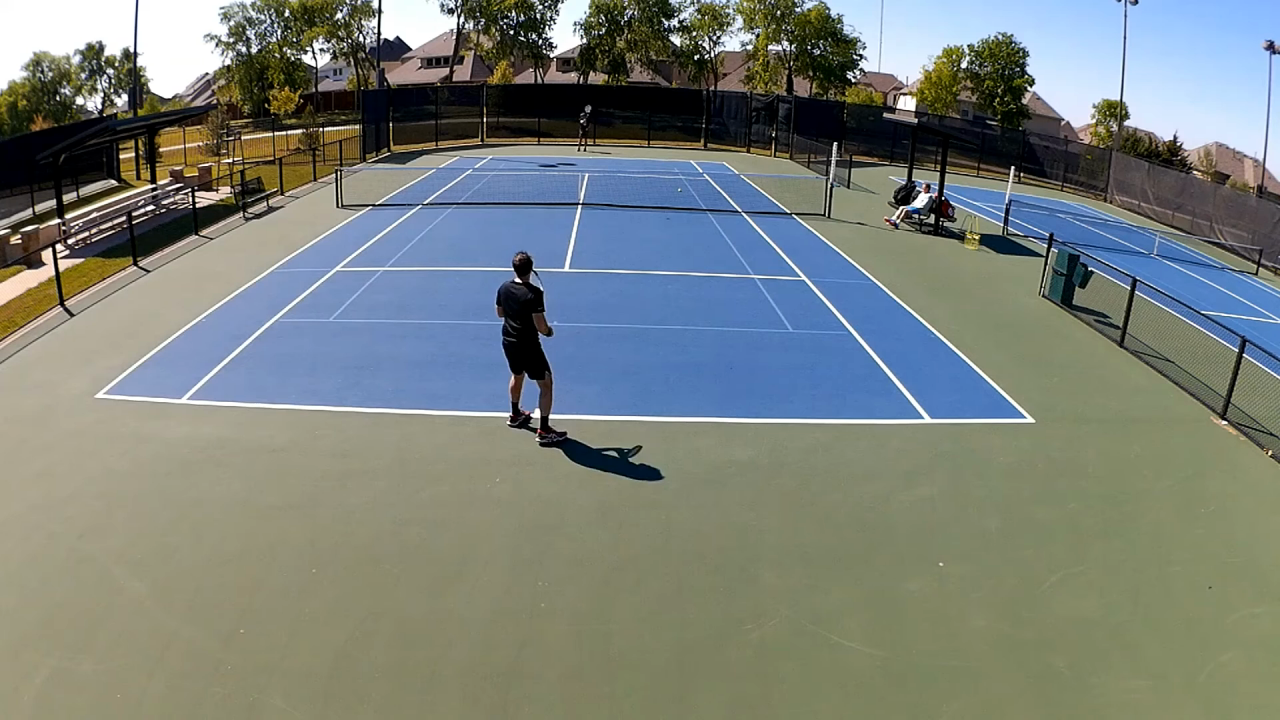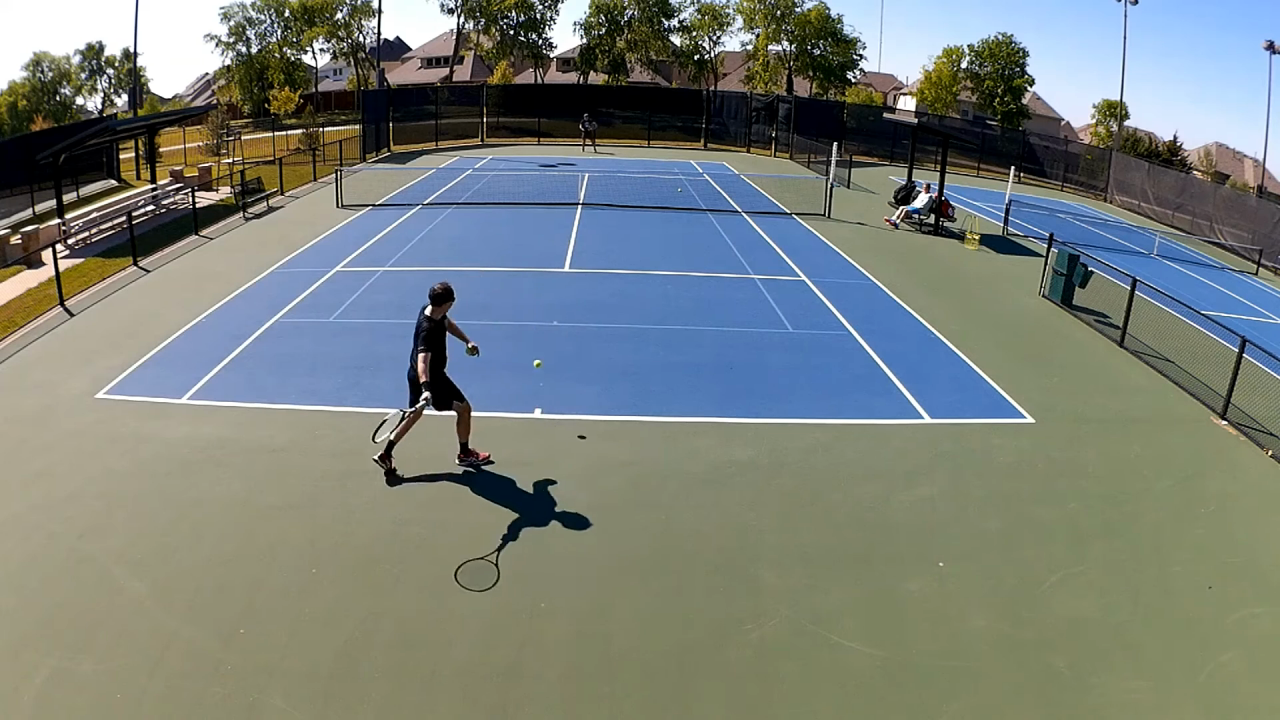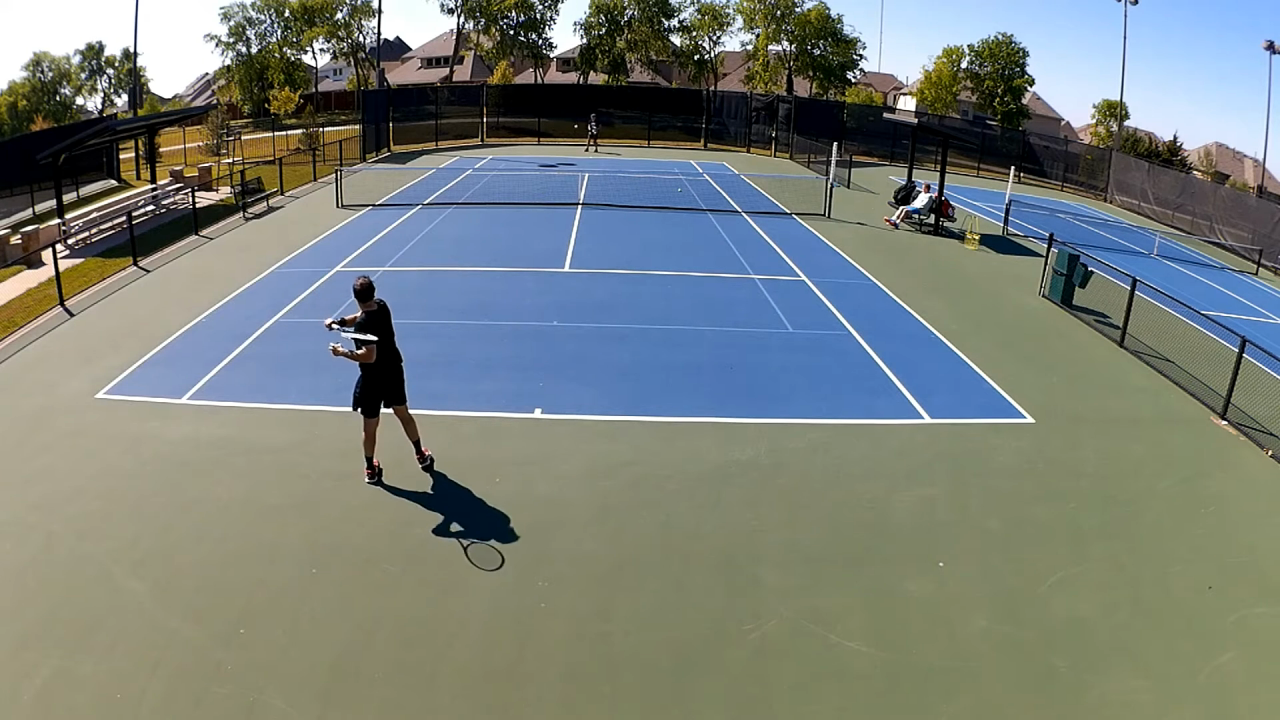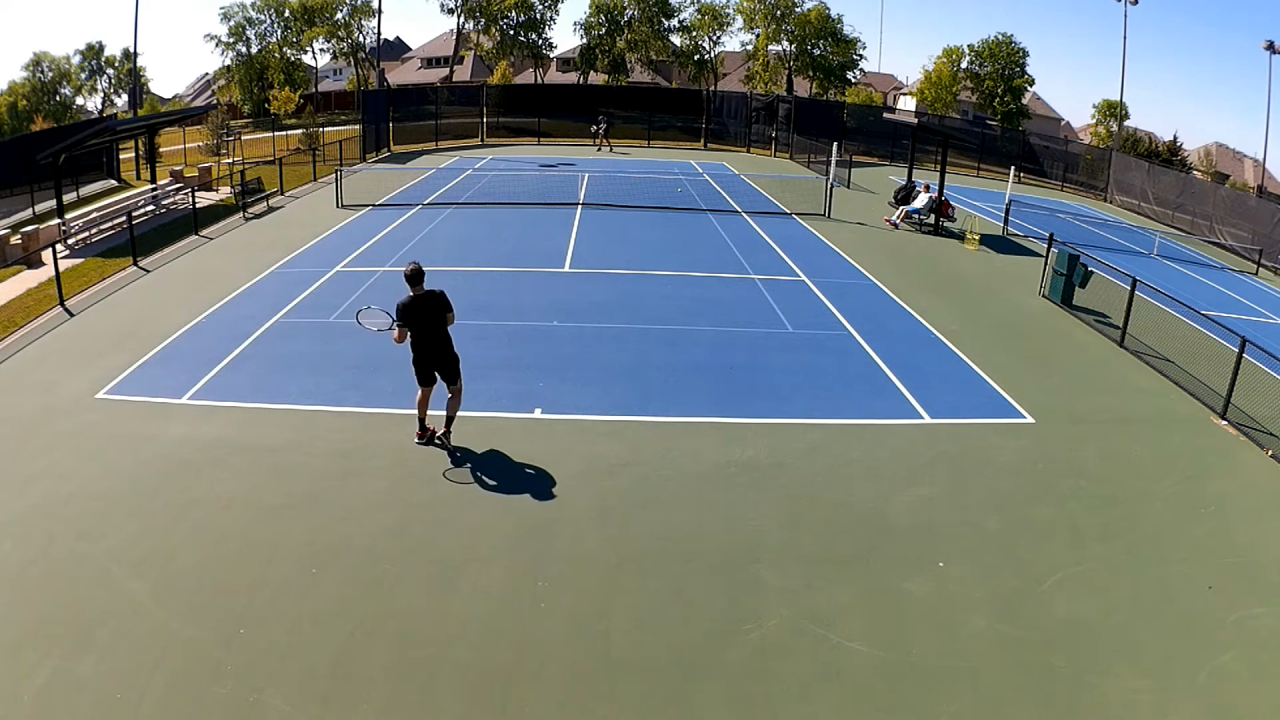
dt=1s
person 1, frame 1
left shoulder: (504, 288)
right shoulder: (534, 293)
left elbow: (500, 313)
right elbow: (540, 324)
right wrist: (548, 332)
left hip: (508, 341)
right hip: (527, 345)
left knee: (517, 376)
right knee: (546, 384)
left ankle: (515, 415)
right ankle: (544, 429)
person 1, frame 2
left shoulder: (434, 310)
right shoulder: (429, 329)
left elbow: (447, 323)
right elbow: (423, 361)
left wrist: (467, 341)
right wrist: (426, 388)
left hip: (414, 375)
right hip: (432, 379)
left knee: (413, 415)
right knee: (464, 410)
left ankle: (384, 455)
right ankle: (465, 454)
person 1, frame 3
left shoulder: (363, 322)
right shoulder: (382, 306)
left elbow: (369, 356)
left wrist: (342, 352)
right wrist: (338, 321)
left hip: (373, 379)
right hip: (394, 371)
left knee: (370, 425)
right knee: (404, 414)
left ankle: (371, 469)
right ankle: (421, 456)
person 1, frame 4
left shoulder: (403, 305)
right shoulder: (439, 296)
left elbow: (399, 338)
right elbow: (450, 320)
left wrist: (399, 332)
left hip: (421, 356)
right hip: (445, 353)
left knee: (425, 391)
right knee: (455, 391)
left ankle: (422, 431)
right ankle: (446, 430)
